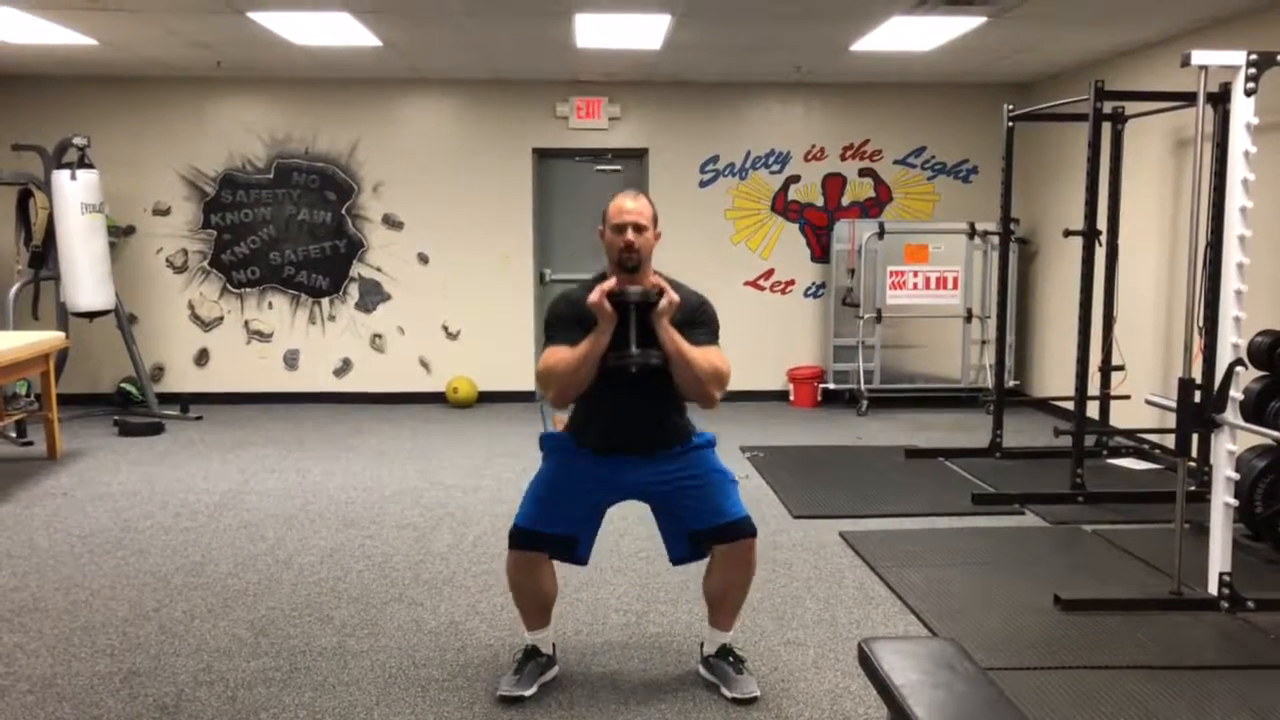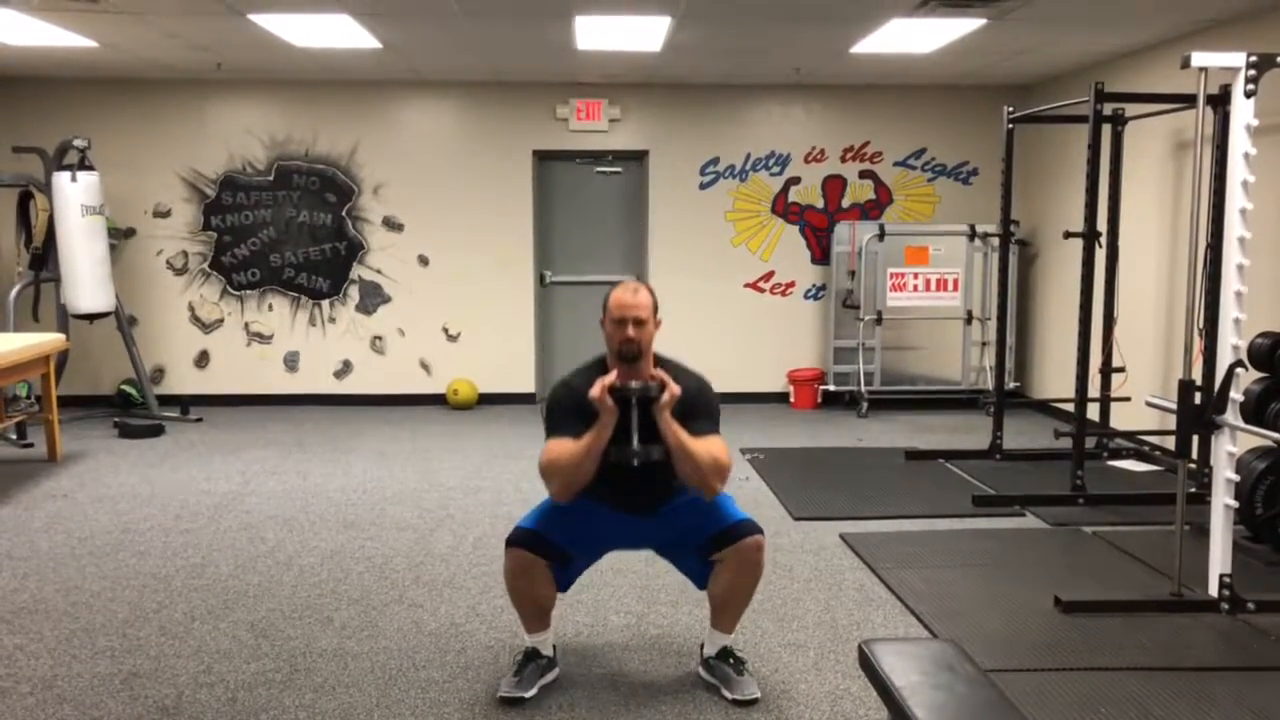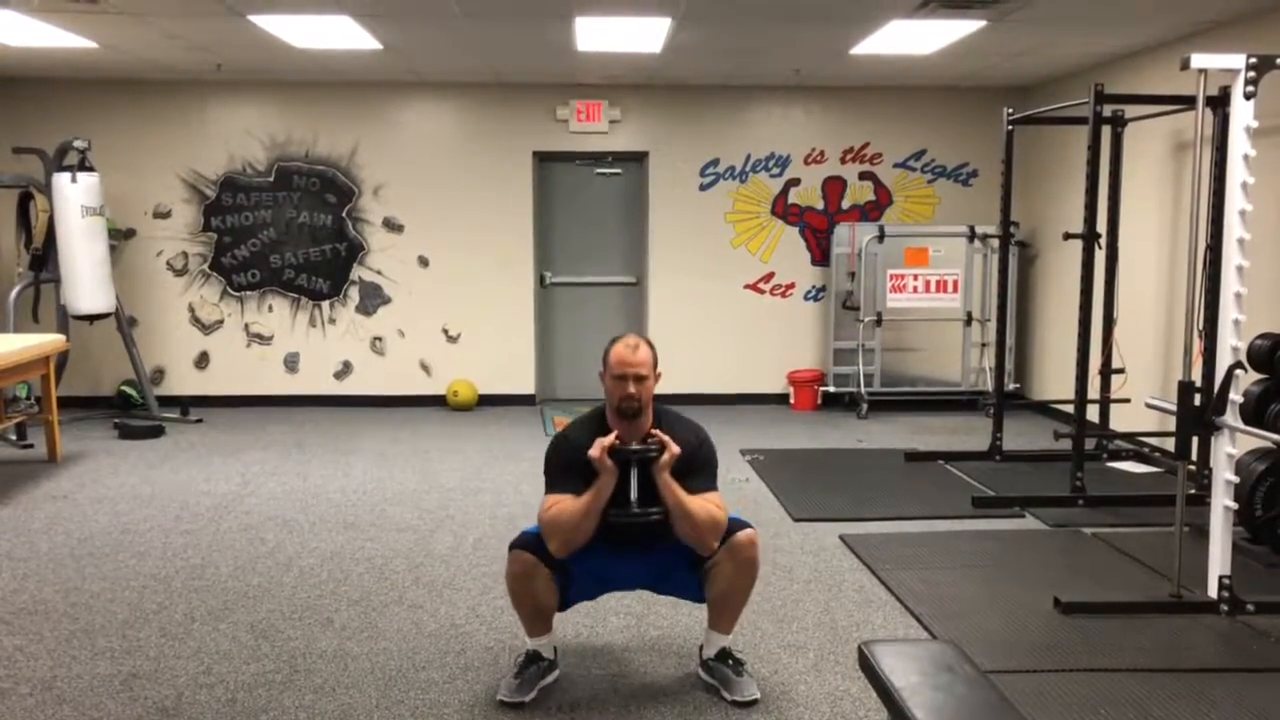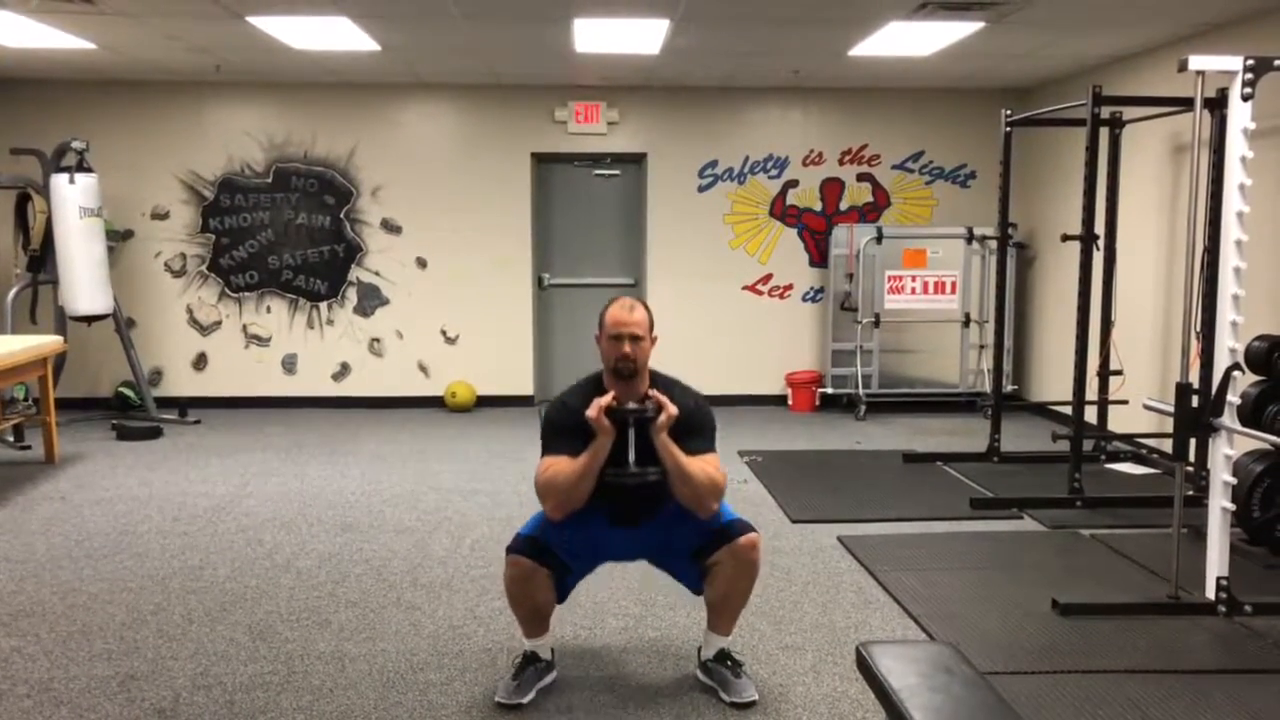
dt=0.3s
person 1, frame 1
left shoulder: (689, 305)
right shoulder: (572, 306)
left elbow: (711, 393)
right elbow: (556, 393)
left wrist: (665, 327)
right wrist: (602, 328)
left hip: (674, 454)
right hip: (587, 453)
left knee: (738, 540)
right knee: (526, 544)
left ankle: (716, 651)
right ankle: (539, 652)
person 1, frame 2
left shoulder: (689, 388)
right shoulder: (574, 391)
left elbow: (711, 484)
right elbow: (559, 487)
left wrist: (665, 419)
right wrist: (605, 420)
left hip: (671, 503)
right hip: (594, 506)
left knee: (747, 543)
right knee: (523, 549)
left ankle: (716, 652)
right ankle: (540, 652)
person 1, frame 3
left shoulder: (688, 440)
right shoulder: (573, 443)
left elbow: (709, 540)
right elbow: (558, 543)
left wrist: (663, 476)
right wrist: (605, 478)
left hip: (667, 551)
right hip: (592, 552)
left knee: (741, 543)
right knee: (524, 557)
left ankle: (715, 653)
right ankle: (540, 655)
person 1, frame 4
left shoulder: (685, 405)
right shoulder: (570, 409)
left elbow: (708, 503)
right elbow: (555, 505)
left wrist: (661, 437)
right wrist: (602, 439)
left hip: (666, 517)
right hip: (589, 519)
left knee: (743, 544)
right knee: (522, 560)
left ankle: (714, 654)
right ankle: (538, 655)
